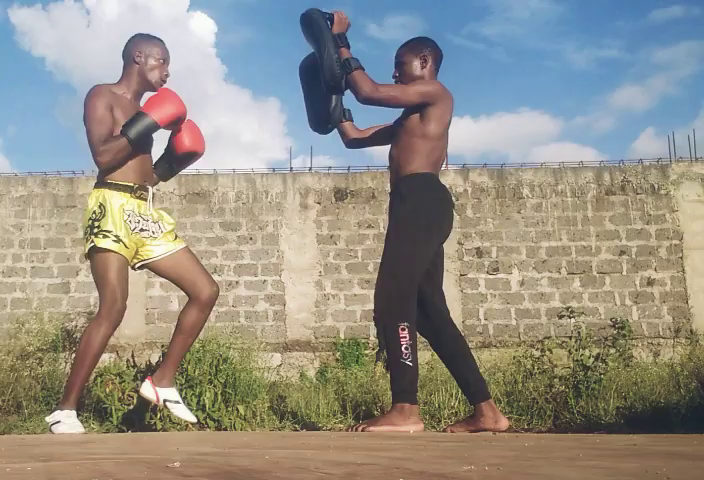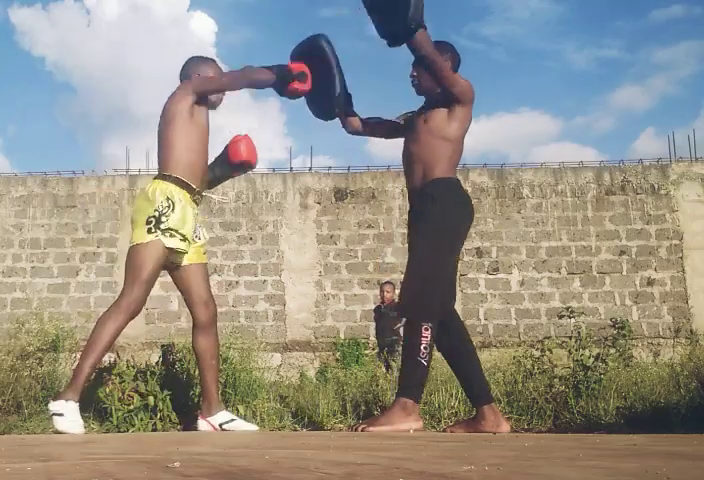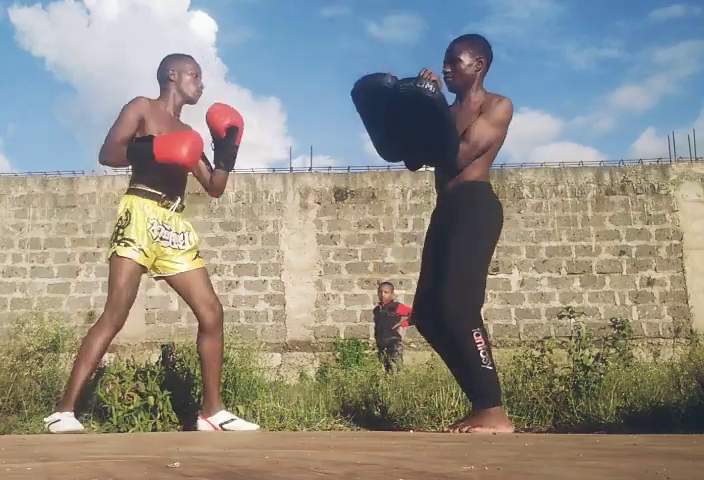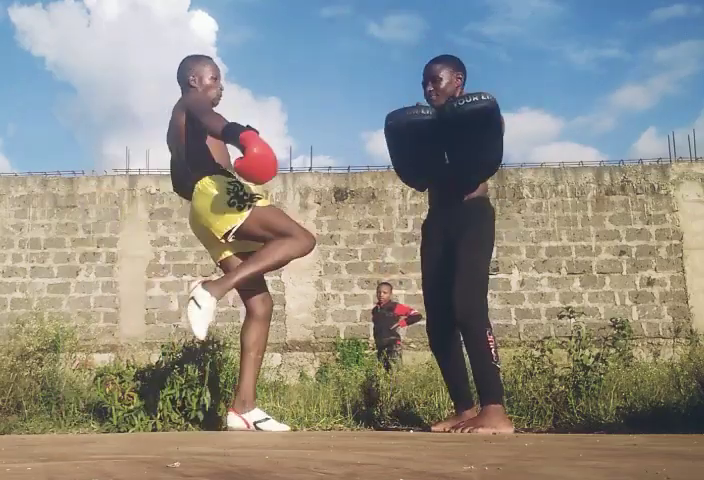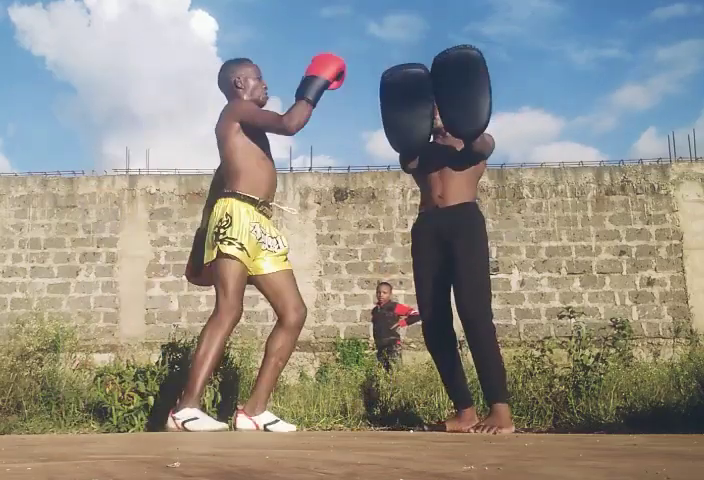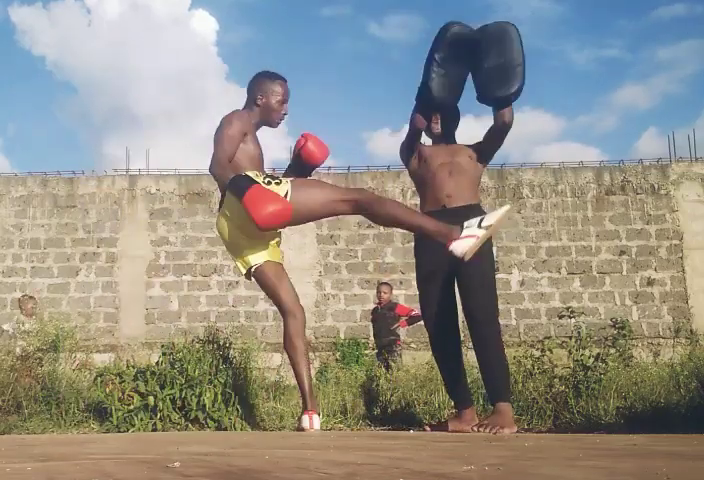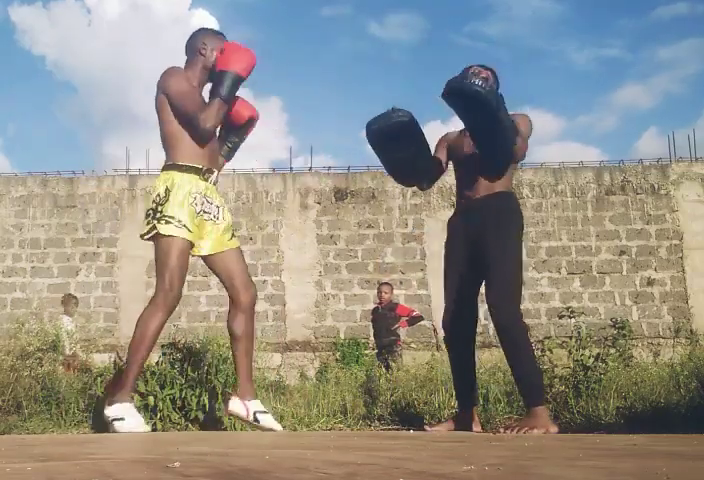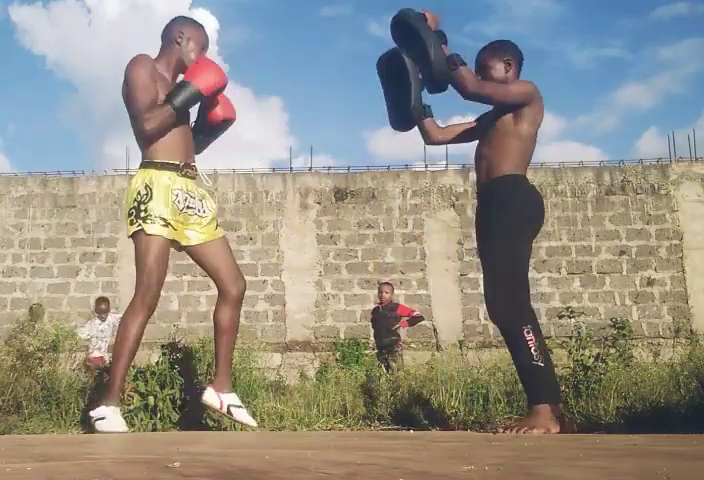
dt=0.4s
person 1, frame 1
left shoulder: (434, 93)
right shoulder: (409, 119)
left elbow: (369, 92)
right elbow: (354, 137)
left wrist: (340, 40)
left hip: (420, 201)
right hip: (421, 206)
left knee: (392, 301)
right knee: (429, 311)
left ankle: (405, 410)
right ankle: (486, 410)
person 1, frame 2
left shoulder: (459, 96)
right shoulder: (415, 118)
left elbow: (426, 49)
right elbow: (356, 125)
left hip: (444, 202)
right hip: (427, 208)
left knee: (418, 298)
right knee: (437, 307)
left ankle: (406, 407)
right ankle: (487, 412)
person 1, frame 3
left shoulder: (496, 105)
right shoulder: (449, 111)
left elbow: (459, 154)
left hip: (474, 206)
right hip: (446, 212)
left knee: (457, 311)
right knee: (427, 315)
left ankle: (494, 411)
right ankle: (483, 404)
person 1, frame 4
left shoulder: (482, 117)
right shoulder: (425, 128)
left elbow: (484, 163)
right elbow: (415, 177)
left wrist: (453, 114)
right wrist: (409, 133)
left hip: (472, 215)
right hip: (436, 221)
left knee: (468, 306)
right knee: (438, 320)
left ankle: (495, 411)
right ankle: (465, 407)
person 1, frame 5
left shoulder: (480, 138)
right shoulder: (420, 147)
left elbow: (477, 148)
right elbow: (409, 162)
left wrist: (468, 115)
right wrist: (409, 124)
left hip: (465, 221)
right hip: (427, 226)
left knee: (475, 312)
right knee: (434, 322)
left ankle: (500, 409)
right ankle: (464, 409)
person 1, frame 6
left shoulder: (474, 152)
right shoulder: (415, 154)
left elbow: (504, 122)
right elbow: (415, 125)
left hip: (468, 223)
right hip: (429, 234)
left knee: (480, 315)
right knee: (437, 326)
left ankle: (504, 410)
right ankle: (464, 411)
person 1, frame 7
left shoulder: (517, 121)
right shoulder: (453, 139)
left elbow: (514, 153)
right elbow: (423, 177)
left wrist: (491, 98)
right wrist: (399, 156)
left hip: (499, 214)
right hip: (462, 220)
left knee: (503, 307)
right knee: (454, 320)
left ankle: (540, 412)
right ankle: (466, 412)
person 1, frame 8
left shoulder: (527, 93)
right shoulder: (486, 120)
left elbow: (469, 88)
right elbow: (434, 135)
left wrist: (438, 40)
left hip: (513, 200)
right hip: (492, 205)
left knee: (507, 303)
right knee: (508, 305)
left ankle: (544, 411)
right ankle: (549, 407)
person 2, frame 1
left shoulder: (148, 104)
right shoulder: (101, 96)
right elbow: (104, 156)
left wrist: (180, 154)
right wrist: (145, 122)
left hip: (148, 213)
right hip: (113, 209)
left knee: (205, 291)
right knee: (112, 310)
left ankle: (162, 380)
right ankle: (65, 408)
person 2, frame 2
left shoulder: (193, 116)
right shoulder: (186, 94)
right elbow: (239, 78)
left wrist: (231, 164)
right wrist: (282, 76)
left hip: (184, 215)
right hip: (166, 204)
left knee: (206, 313)
right knee: (131, 300)
left ankle: (212, 410)
right ankle: (68, 398)
person 2, frame 3
left shoulder: (184, 132)
right shoulder: (140, 107)
left elbow: (214, 187)
right elbow: (106, 154)
left wrist: (226, 146)
right wrist: (151, 150)
left hip: (173, 226)
right hip: (138, 216)
left knee: (212, 313)
right knee: (115, 316)
left ankle: (212, 410)
right ankle: (63, 410)
person 2, frame 4
left shoulder: (180, 130)
right shoulder: (189, 105)
left elbow: (188, 173)
right elbow: (205, 118)
right wrist: (240, 133)
left hip: (218, 205)
right hip: (220, 195)
left knee: (260, 306)
right knee: (301, 240)
left ankle: (245, 408)
right ankle: (211, 290)
person 2, frame 5
left shoulder: (244, 130)
right shoulder: (239, 110)
left elbow: (220, 183)
right elbow: (290, 124)
left wrist: (200, 244)
right wrist: (314, 86)
left hip: (258, 227)
right hip: (236, 219)
left knee: (294, 315)
right knee: (228, 312)
left ankle: (255, 410)
right ankle: (186, 409)
person 2, frame 6
left shoulder: (246, 136)
right shoulder: (236, 119)
right elbow: (217, 164)
left wrist: (296, 166)
right wrist: (245, 188)
left hip: (236, 226)
right hip: (248, 207)
left knee: (292, 312)
right knee: (361, 198)
left ankle: (310, 411)
right ankle: (451, 234)
person 2, frame 7
left shoulder: (205, 100)
right shoulder: (173, 79)
right elbow: (205, 125)
left wrist: (238, 128)
right wrist: (230, 81)
left hip: (206, 201)
right hip: (179, 194)
left knee: (245, 295)
right knee: (168, 296)
left ankle: (245, 395)
right ankle: (119, 398)
person 2, frame 8
left shoulder: (177, 90)
right shoulder: (141, 67)
right elbow: (145, 126)
left wrist: (211, 124)
right wrist: (189, 91)
left hip: (190, 193)
right hip: (157, 188)
left knee: (233, 286)
right knee: (147, 298)
left ankle: (221, 389)
right ankle: (107, 404)
